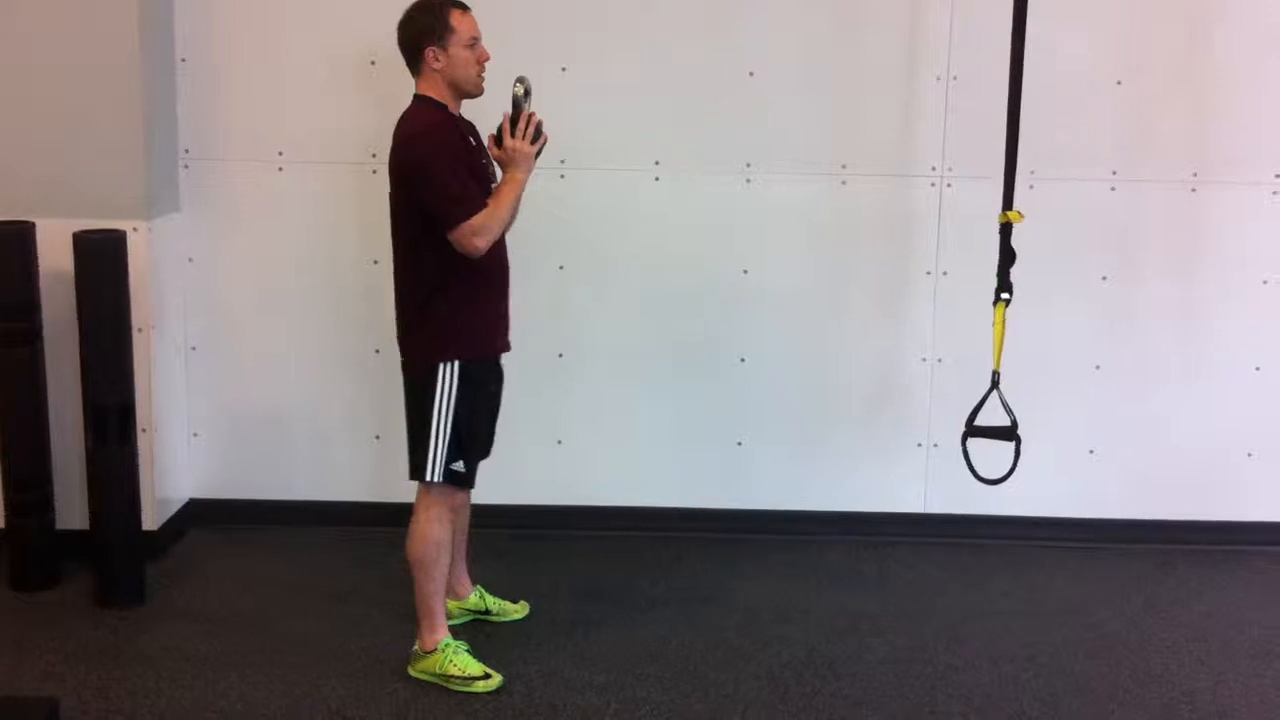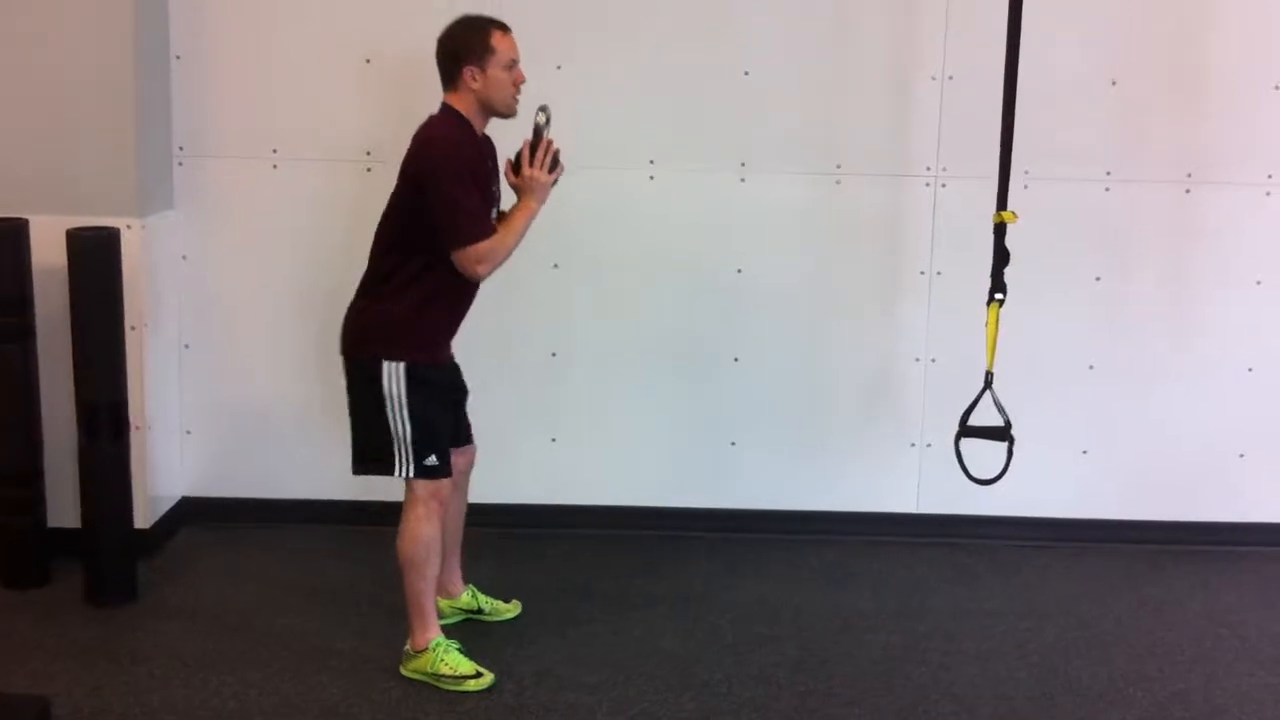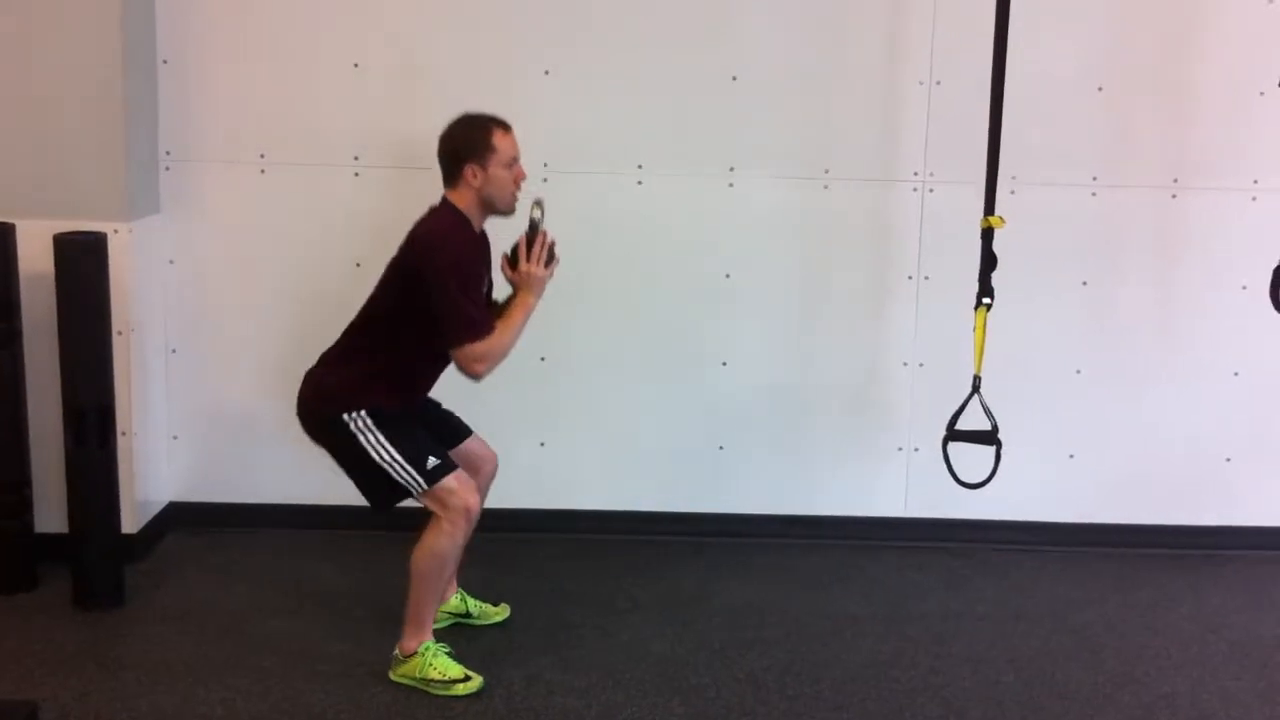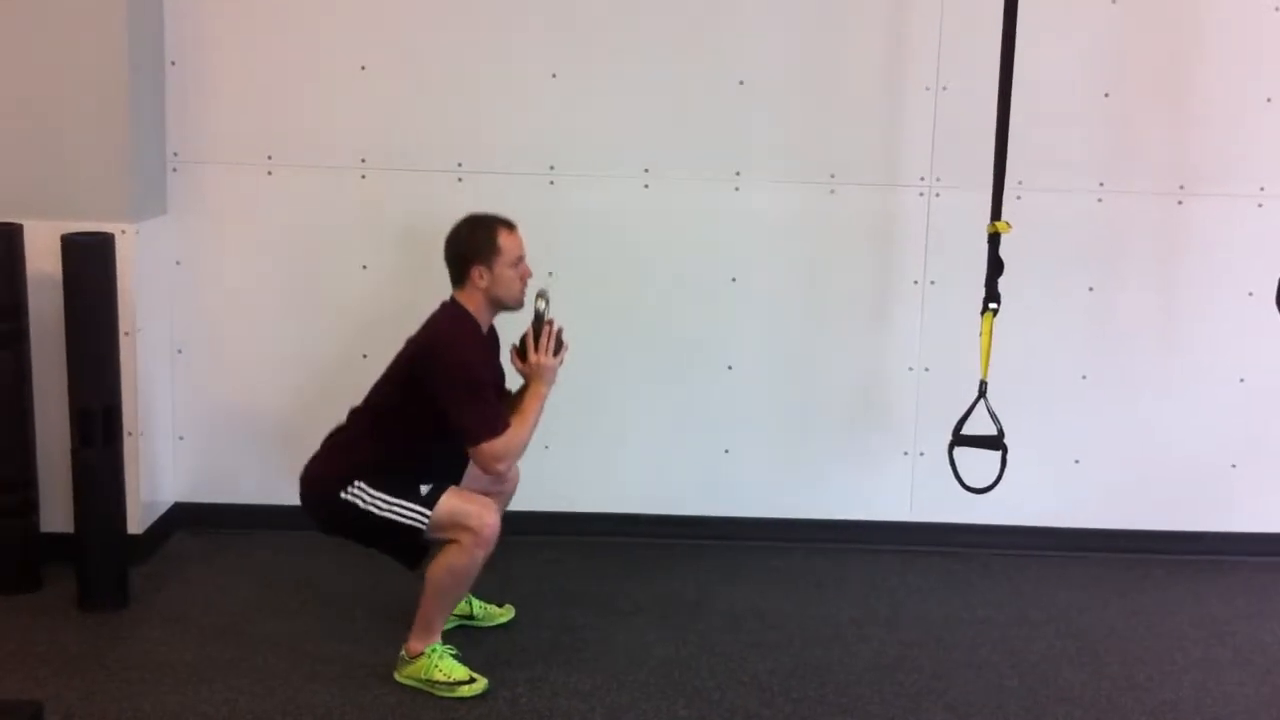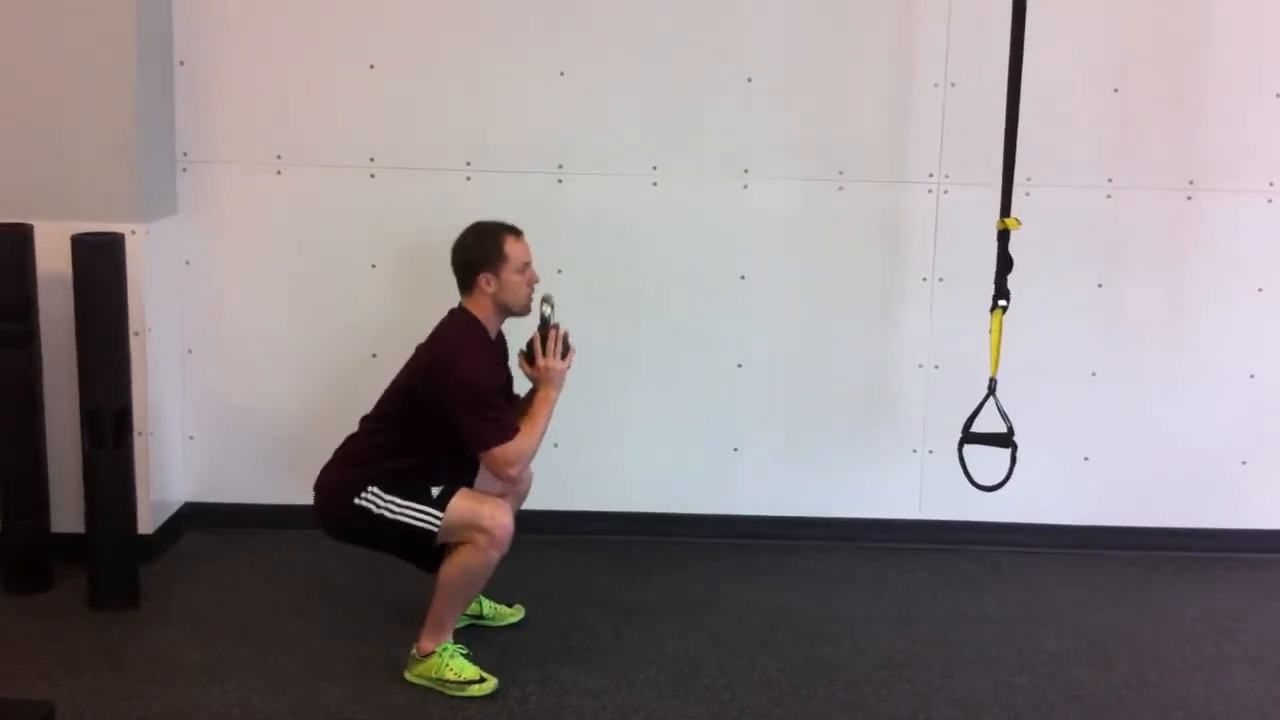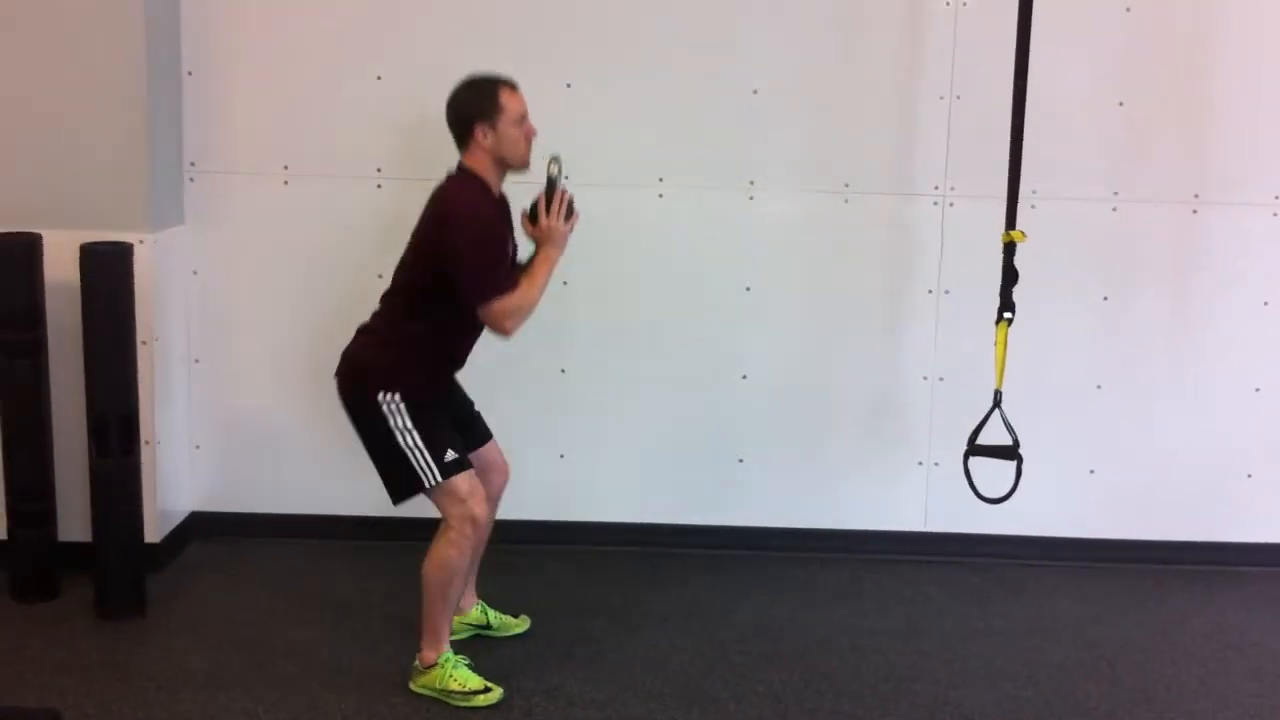
dt=0.5s
person 1, frame 1
left shoulder: (451, 126)
right shoulder: (426, 133)
right elbow: (475, 235)
left wrist: (508, 166)
right wrist: (518, 170)
left hip: (470, 336)
right hip: (446, 342)
left knee: (460, 475)
right knee: (440, 487)
left ankle: (459, 593)
right ankle: (432, 645)
person 1, frame 2
left shoulder: (472, 142)
right shoulder: (446, 145)
left elbow: (478, 240)
right elbow: (478, 259)
left wrist: (523, 194)
right wrist: (534, 198)
left hip: (424, 339)
right hip: (393, 343)
left knee: (457, 464)
right knee: (428, 487)
left ankle: (452, 591)
right ankle: (424, 645)
person 1, frame 3
left shoulder: (466, 235)
right shoulder: (445, 243)
left elbow: (483, 330)
right elbow: (478, 360)
left wrist: (520, 288)
right wrist: (529, 293)
left hip: (388, 390)
right hip: (346, 402)
left knee: (481, 464)
right knee: (459, 501)
left ankle: (443, 596)
right ankle: (413, 650)
person 1, frame 4
left shoulder: (474, 330)
right shoulder: (454, 345)
left elbow: (495, 429)
right elbow: (495, 456)
left wrist: (529, 381)
right wrist: (542, 384)
left hip: (385, 460)
right hip: (343, 484)
left knee: (503, 481)
right knee: (479, 523)
left ankle: (449, 598)
right ankle: (419, 653)
person 1, frame 5
left shoulder: (481, 336)
right shoulder: (461, 356)
left elbow: (503, 432)
right elbow: (506, 459)
left wrist: (538, 384)
right wrist: (551, 388)
left hip: (402, 467)
right hip: (356, 493)
left knee: (516, 481)
right knee: (493, 524)
left ankle: (457, 598)
right ankle: (430, 652)
person 1, frame 6
left shoulder: (485, 199)
right shoulder: (465, 209)
left elbow: (501, 294)
right elbow: (506, 317)
left wrist: (541, 246)
right wrist: (551, 248)
left hip: (421, 372)
right hip: (385, 381)
left knee: (493, 474)
right knee: (468, 509)
left ankle: (463, 607)
right ankle: (432, 662)
